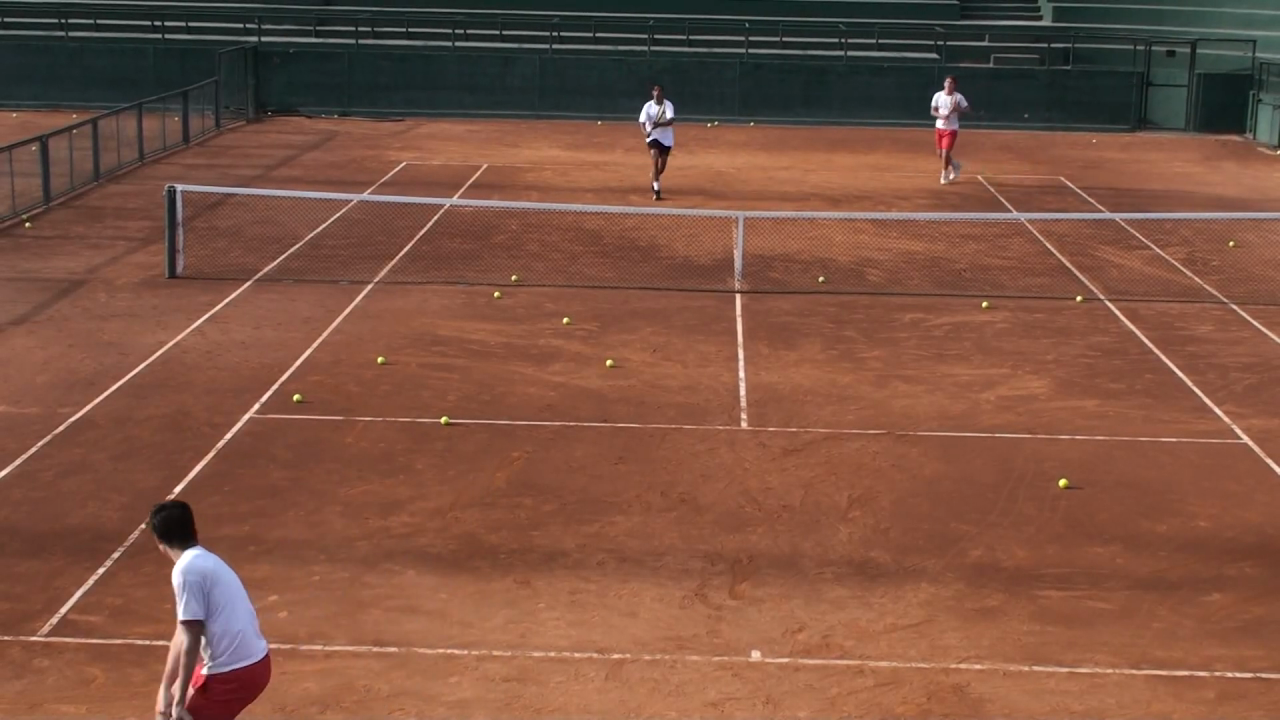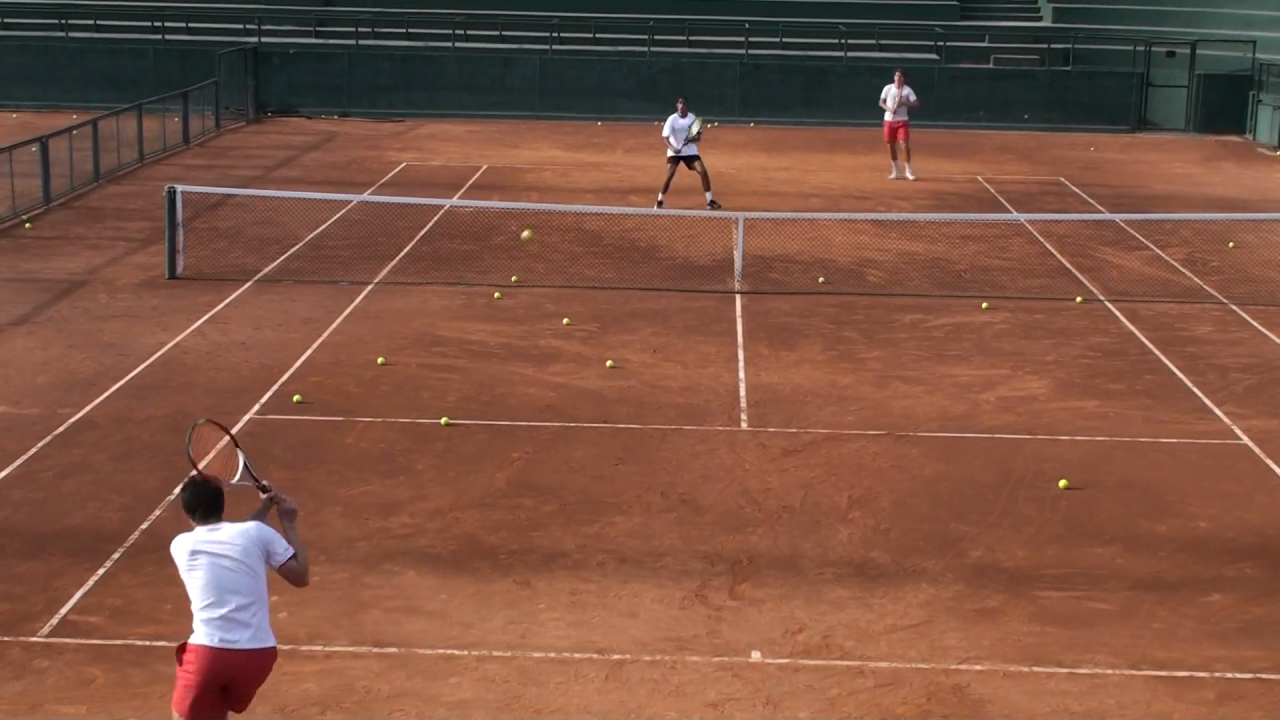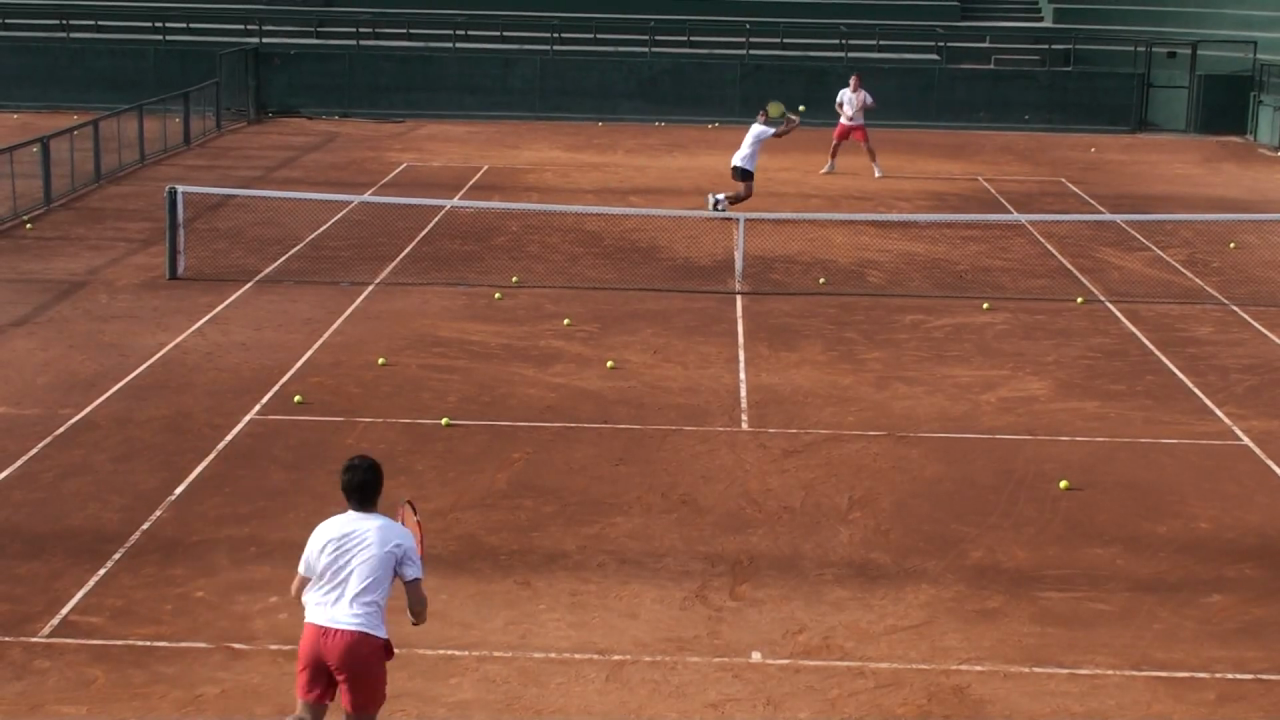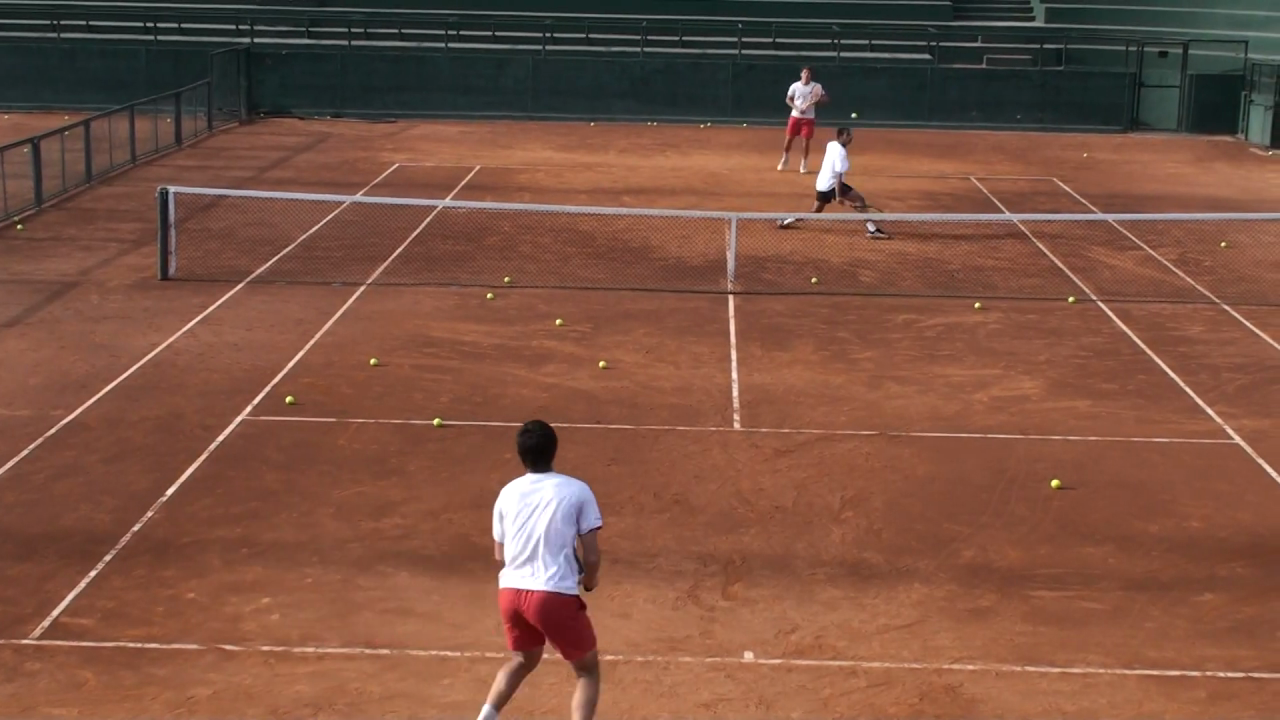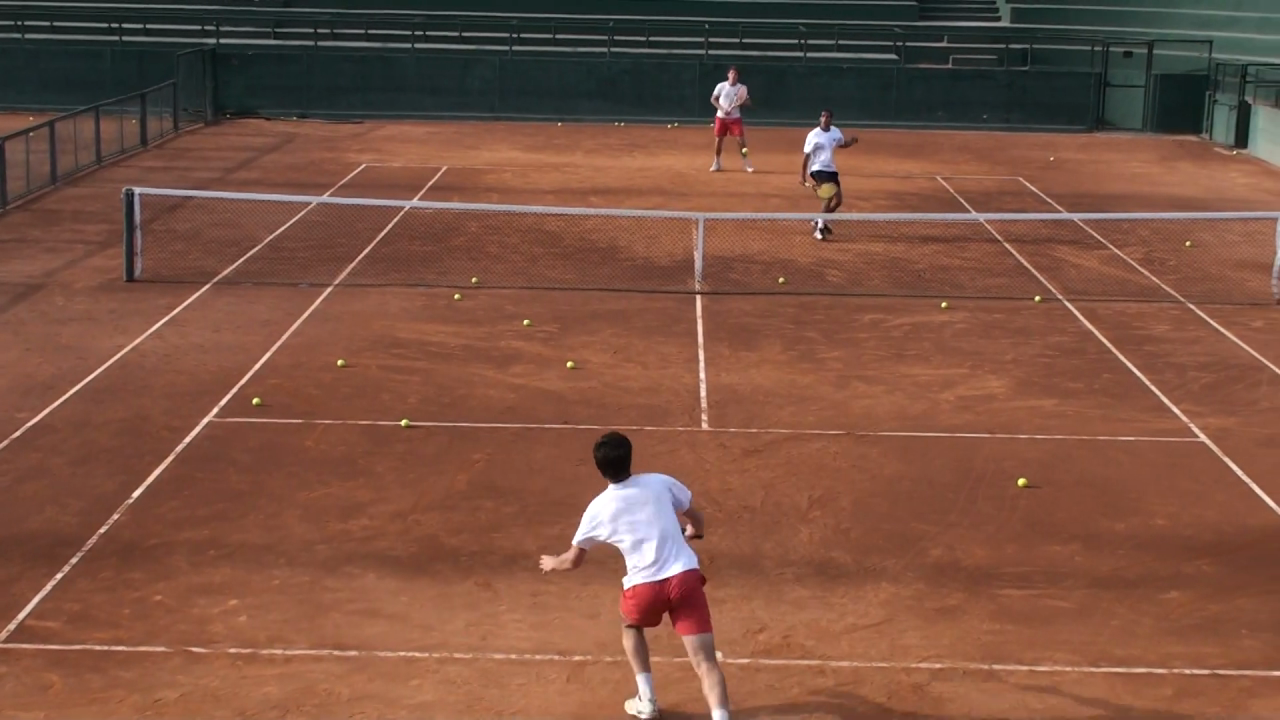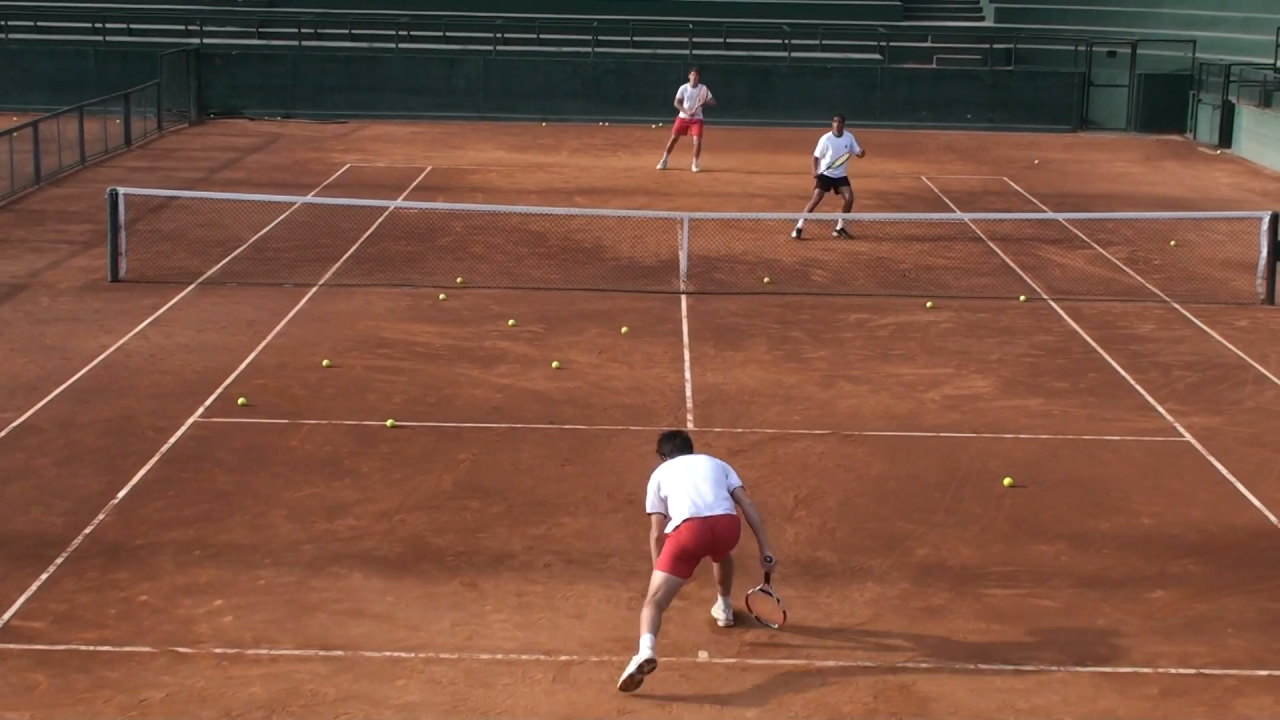
dt=0.4s
person 1, frame 1
left shoulder: (185, 571)
right shoulder: (207, 560)
left elbow: (191, 640)
right elbow: (181, 637)
left wrist: (180, 702)
right wrist: (165, 689)
left hip: (229, 675)
right hip: (256, 664)
person 1, frame 2
left shoulder: (180, 546)
right shoulder: (257, 532)
right elbow: (300, 577)
left wrist: (261, 511)
right wrist: (289, 522)
left hip: (207, 652)
right hip: (257, 654)
person 1, frame 3
left shoulder: (325, 530)
right shoulder: (399, 535)
left elbow: (298, 590)
right elbow: (417, 600)
right wrist: (419, 617)
left hip: (315, 633)
right hip: (361, 640)
person 1, frame 4
left shoulder: (507, 493)
right shoulder: (578, 491)
right elbow: (592, 555)
right wrist: (591, 580)
left hip: (512, 593)
right hip: (553, 597)
left knee: (524, 660)
right knee: (588, 673)
person 1, frame 5
left shoulder: (598, 508)
right shoulder: (662, 482)
left elbow: (572, 561)
right elbow: (695, 517)
left wrist: (551, 563)
right wrist: (695, 530)
left hip: (645, 587)
right hip: (684, 578)
left knee: (631, 627)
right knee: (706, 662)
person 1, frame 6
left shoulder: (661, 474)
right shoulder: (717, 464)
left elbow: (657, 536)
right elbow: (748, 506)
left wrist: (659, 576)
right wrist: (764, 549)
left hip: (689, 528)
right hip: (726, 523)
left knee: (654, 600)
right knee: (722, 553)
left ankle: (646, 653)
right ankle: (724, 609)
